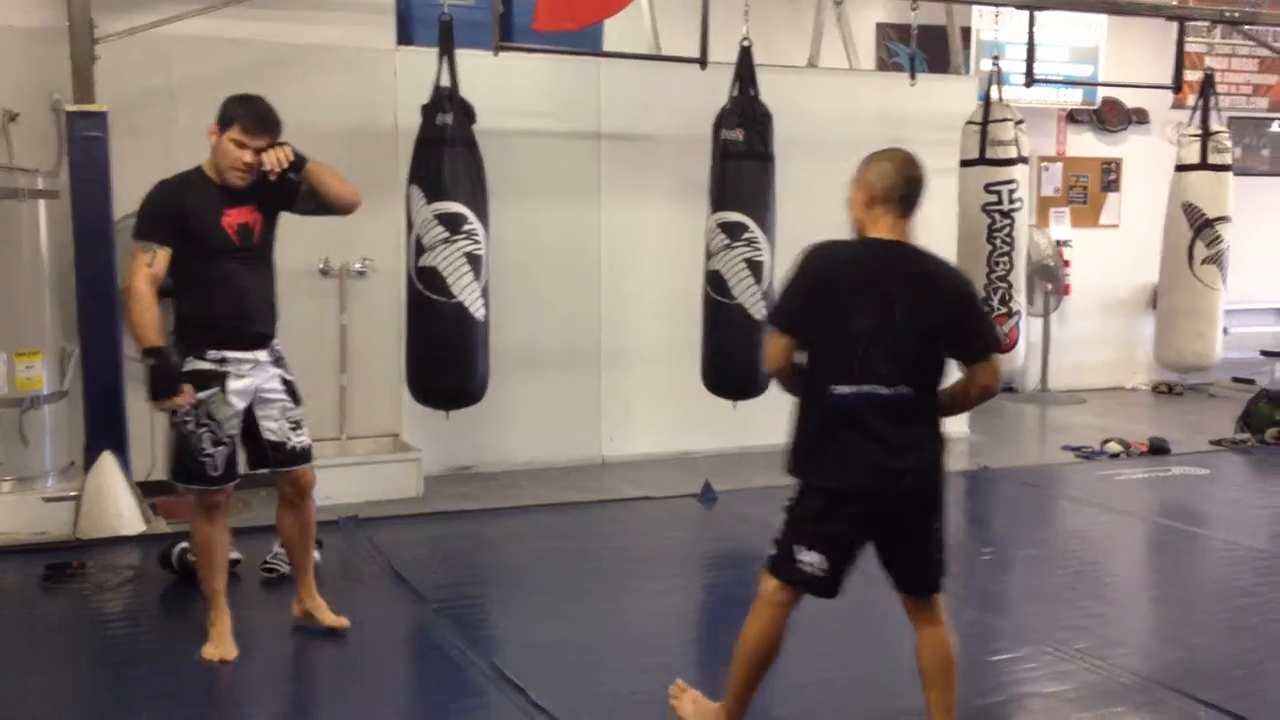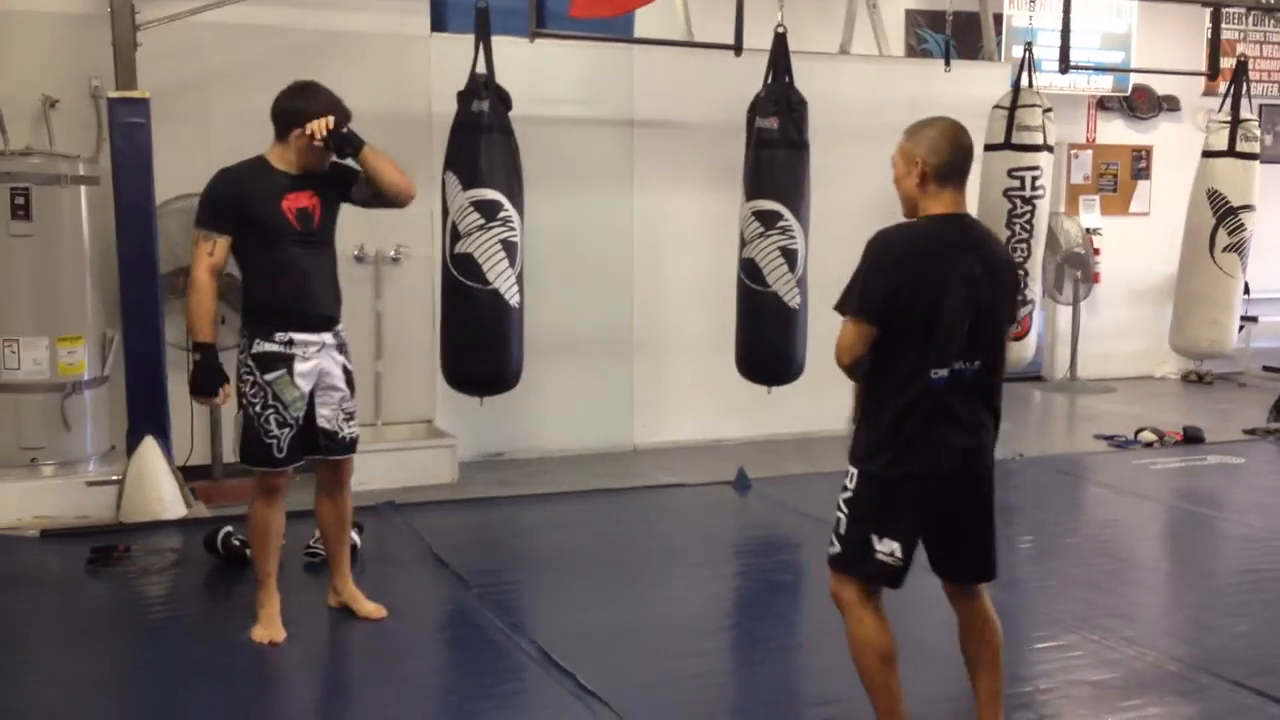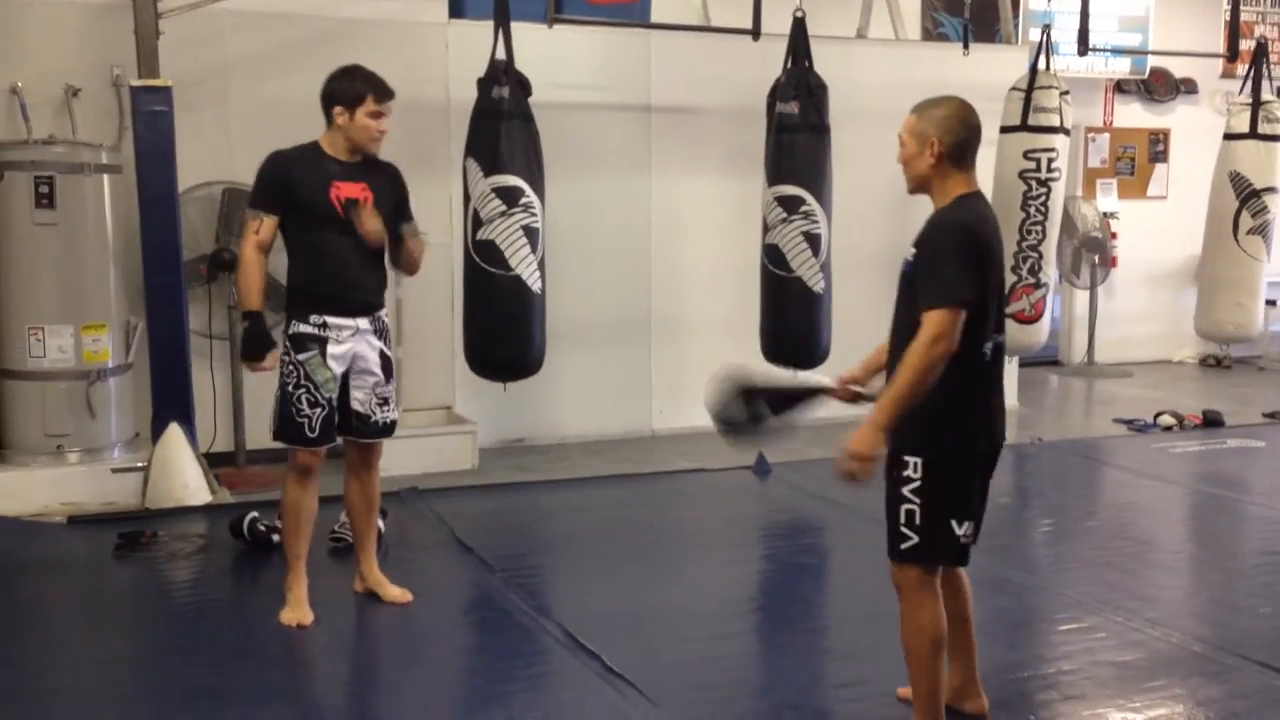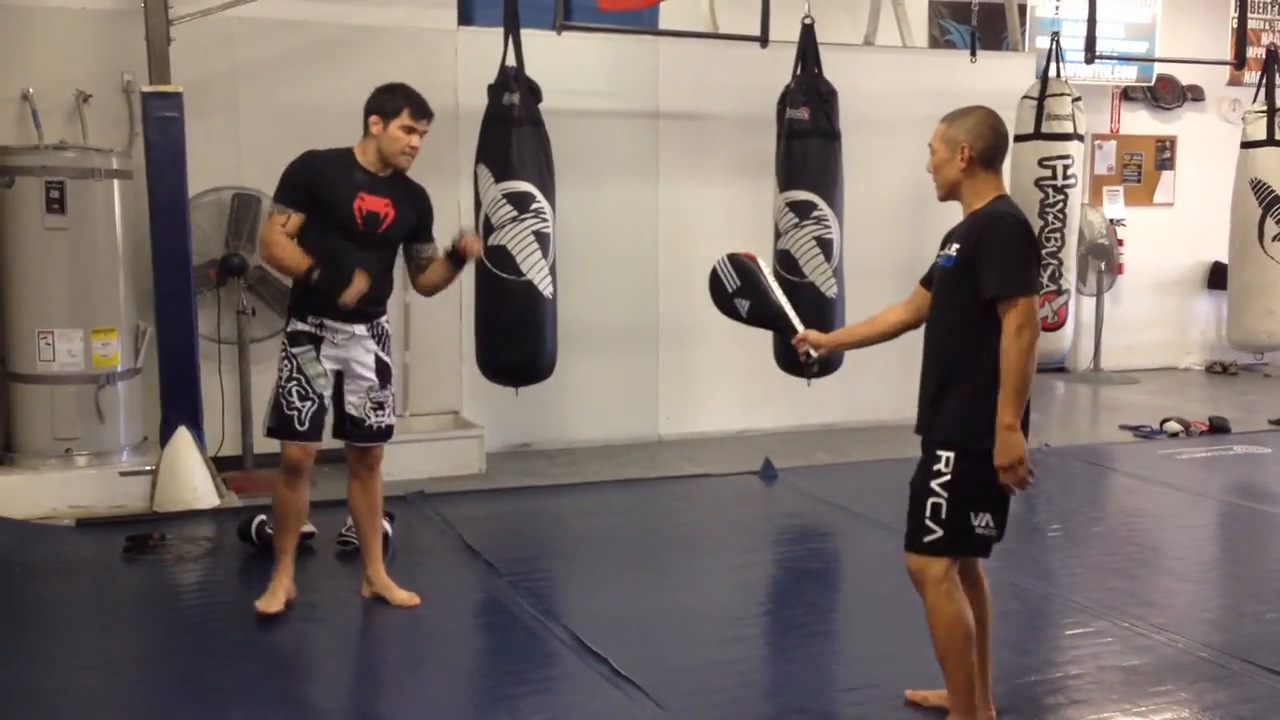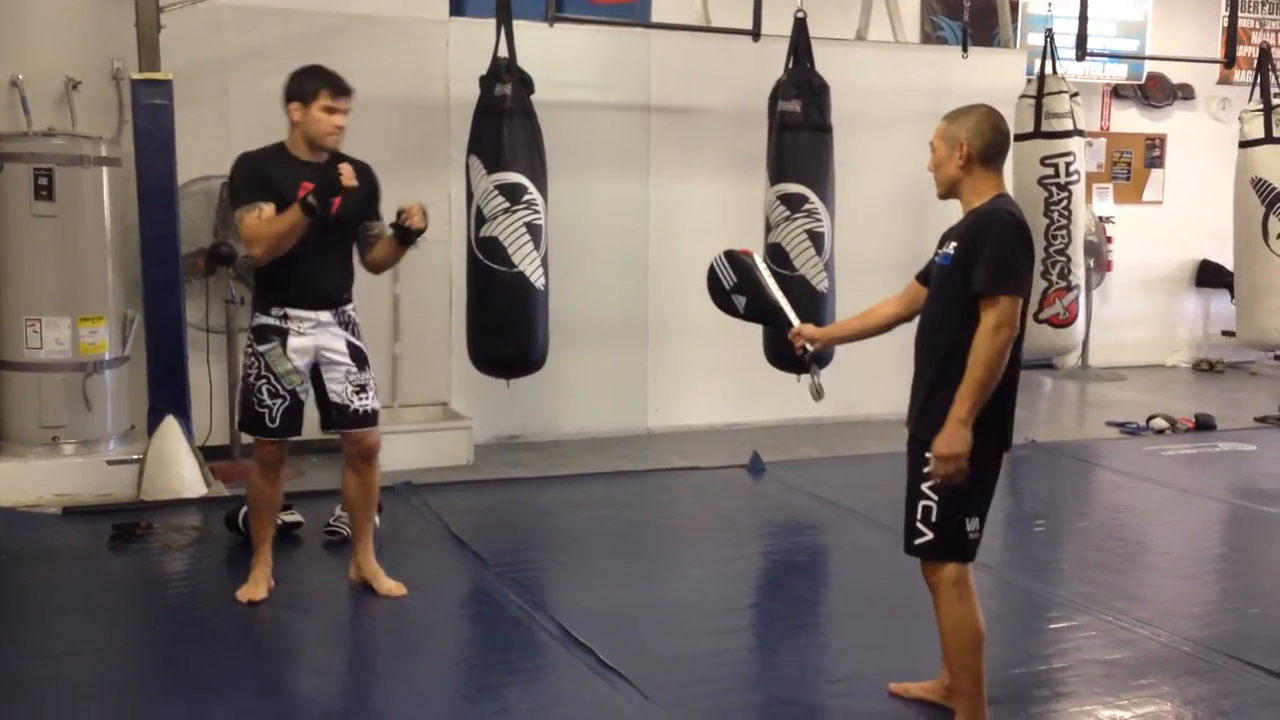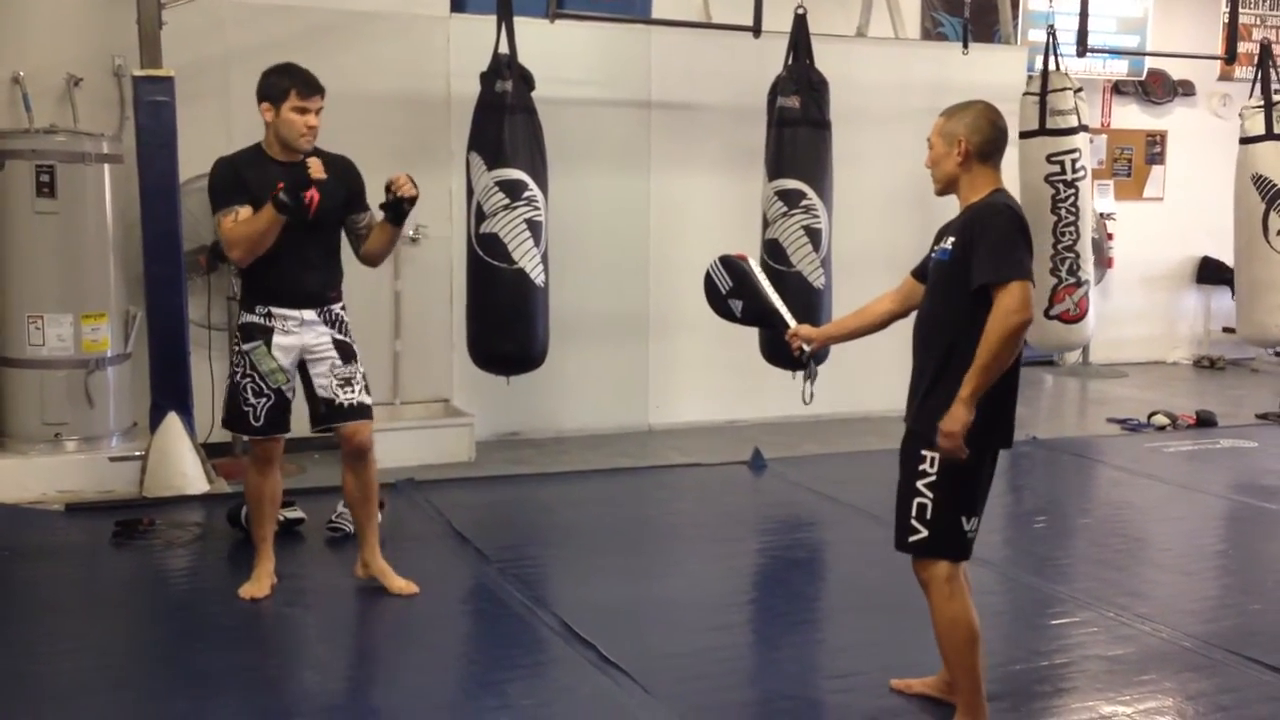
dt=0.4s
person 1, frame 1
left shoulder: (822, 265)
right shoulder: (947, 283)
left elbow: (777, 361)
right elbow: (985, 381)
left hip: (834, 470)
right hip: (913, 474)
left knee: (776, 594)
right knee: (925, 607)
person 1, frame 2
left shoulder: (894, 248)
right shoulder: (996, 254)
left elbow: (850, 353)
left hip: (894, 453)
right hip: (969, 452)
left knee: (851, 588)
right knee: (968, 591)
person 1, frame 3
left shoulder: (951, 229)
right shoulder: (971, 218)
left elbow: (938, 338)
left wrist: (876, 422)
right wrist: (868, 368)
left hip: (941, 434)
right hip: (963, 427)
left knee: (914, 574)
right knee: (940, 560)
person 1, frame 4
left shoulder: (1001, 225)
right shoulder: (968, 230)
left elbow: (1021, 324)
right elbow: (912, 310)
left wrist: (1008, 427)
right wrist: (831, 341)
left hip: (972, 431)
right hip: (955, 425)
left knee: (930, 564)
right knee: (958, 559)
person 1, frame 5
left shoulder: (998, 224)
right shoulder: (965, 229)
left elbow: (1000, 326)
right elbow: (904, 304)
left wrist: (961, 422)
right wrist: (824, 334)
left hip: (958, 430)
right hip: (936, 422)
left knee: (945, 567)
right knee: (943, 560)
person 1, frame 6
left shoulder: (996, 218)
right shoulder: (960, 226)
left elbow: (1015, 312)
right elbow: (899, 301)
left wrist: (965, 401)
right wrist: (821, 334)
left hip: (958, 424)
right hip: (935, 419)
left knee: (936, 563)
right knee: (940, 557)
person 2, frame 1
left shoulder: (268, 189)
right shoulder: (173, 196)
left elbow: (348, 200)
right elbow: (143, 283)
left wrist: (299, 162)
right wrist: (158, 360)
left hip: (266, 359)
right hip: (207, 365)
left knee: (299, 480)
right knee: (213, 497)
left ankle: (307, 596)
right ankle: (219, 620)
person 2, frame 2
left shoulder: (329, 177)
right shoulder: (235, 185)
left elbow: (402, 192)
right elbow: (204, 273)
left wrist: (353, 144)
right wrist: (205, 355)
left hip: (330, 343)
right hip: (273, 349)
left knee: (337, 470)
right knee: (272, 478)
left ankle: (342, 584)
right ankle: (268, 603)
person 2, frame 3
left shoulder: (385, 176)
right shoulder: (287, 168)
left elbow: (411, 262)
right elbow: (253, 248)
left wrist: (392, 236)
right wrist: (253, 322)
left hip: (371, 329)
right hip: (313, 330)
left knee: (366, 453)
right knee: (306, 459)
left ankle: (368, 570)
right ankle: (296, 586)
person 2, frame 4
left shoulder: (413, 198)
right shoulder: (315, 169)
left elbow: (424, 277)
right elbow: (273, 241)
left wrist: (456, 259)
right wrist: (322, 279)
left hip: (370, 335)
right hip: (313, 330)
left knee: (367, 457)
right knee: (297, 457)
left ankle: (375, 574)
right ankle: (283, 575)
person 2, frame 5
left shoulder: (360, 177)
right shoulder: (257, 167)
left elbow: (374, 259)
right elbow: (258, 247)
left wrist: (403, 234)
right wrist: (315, 200)
left hip: (338, 323)
right hip: (279, 324)
left knee: (364, 443)
right knee: (269, 452)
left ankle: (364, 560)
right ankle: (261, 566)
person 2, frame 6
left shoulder: (341, 171)
right shoulder: (234, 171)
left elbow: (369, 252)
right elbow: (239, 251)
left wrist: (396, 215)
right wrist: (287, 194)
left hip: (326, 319)
right hip: (266, 324)
left knee: (358, 439)
right knee: (264, 449)
left ankle: (371, 556)
right ankle: (264, 563)
